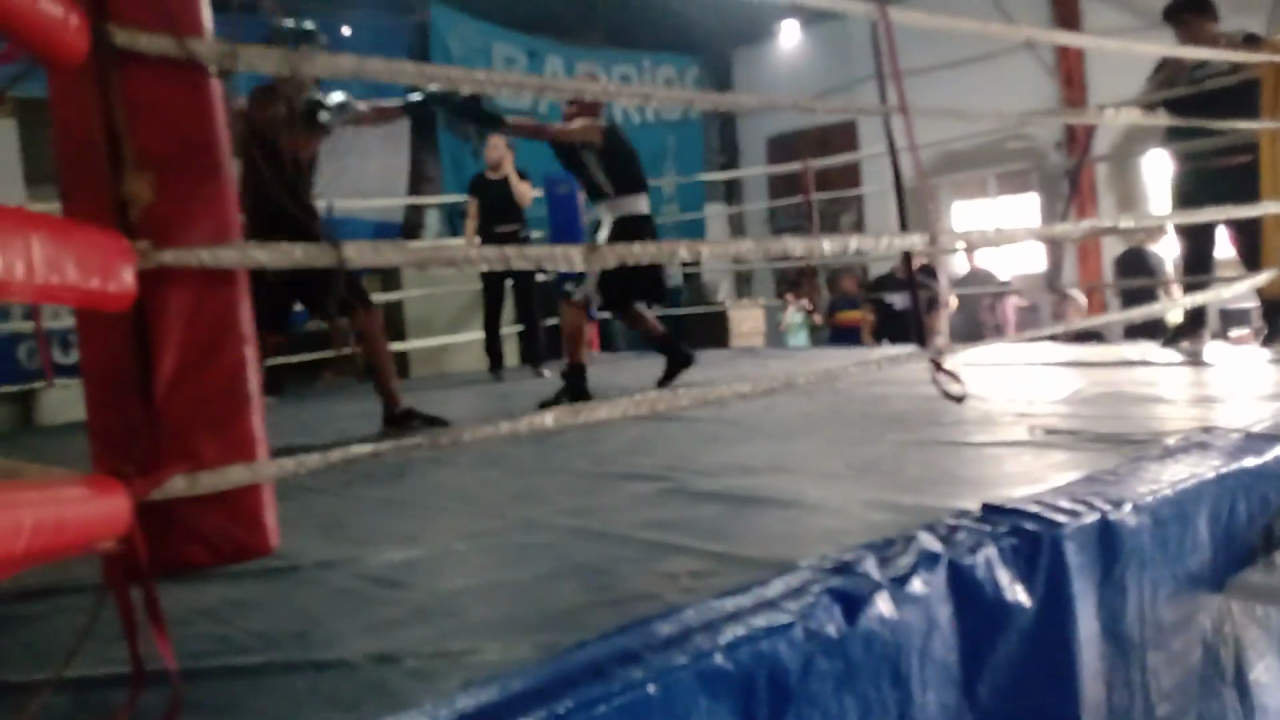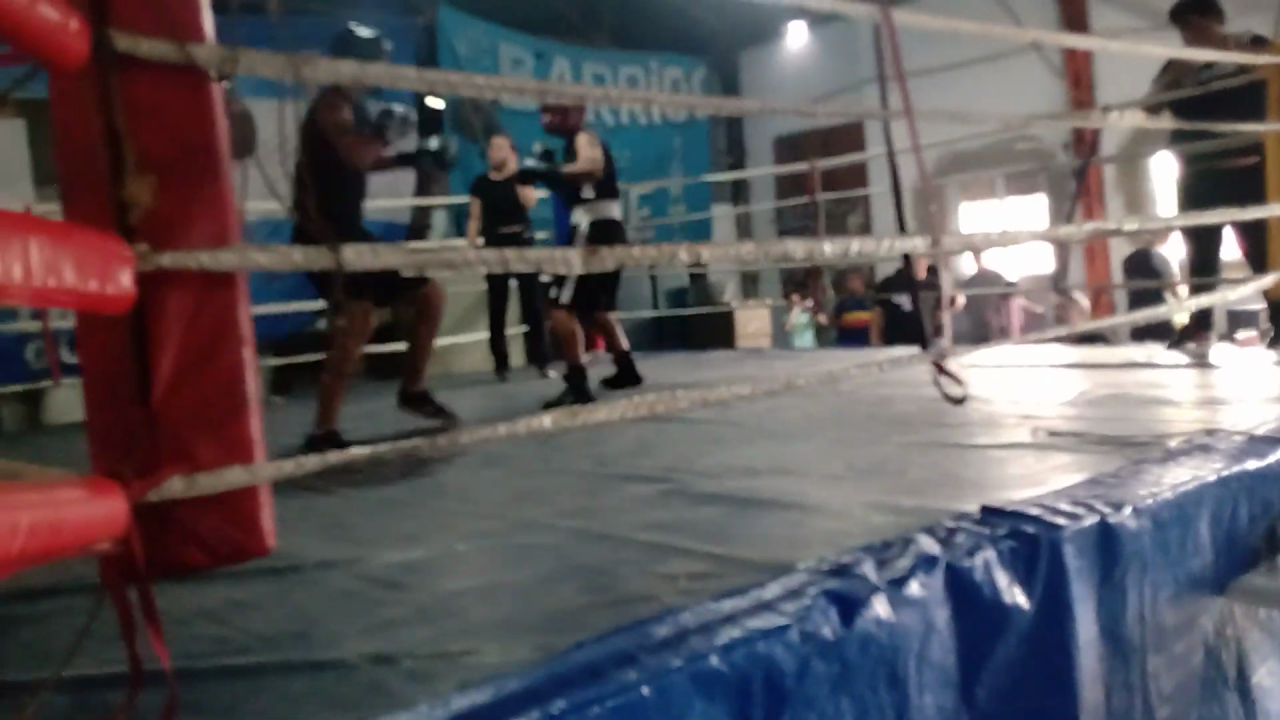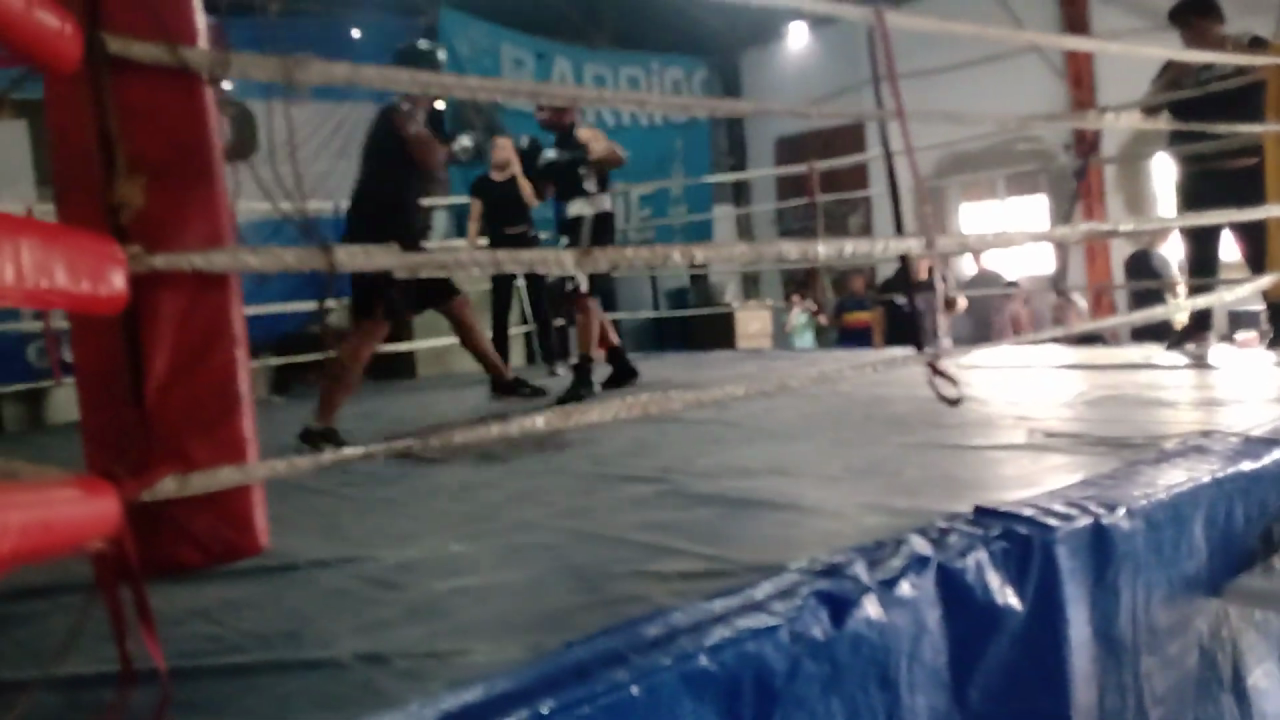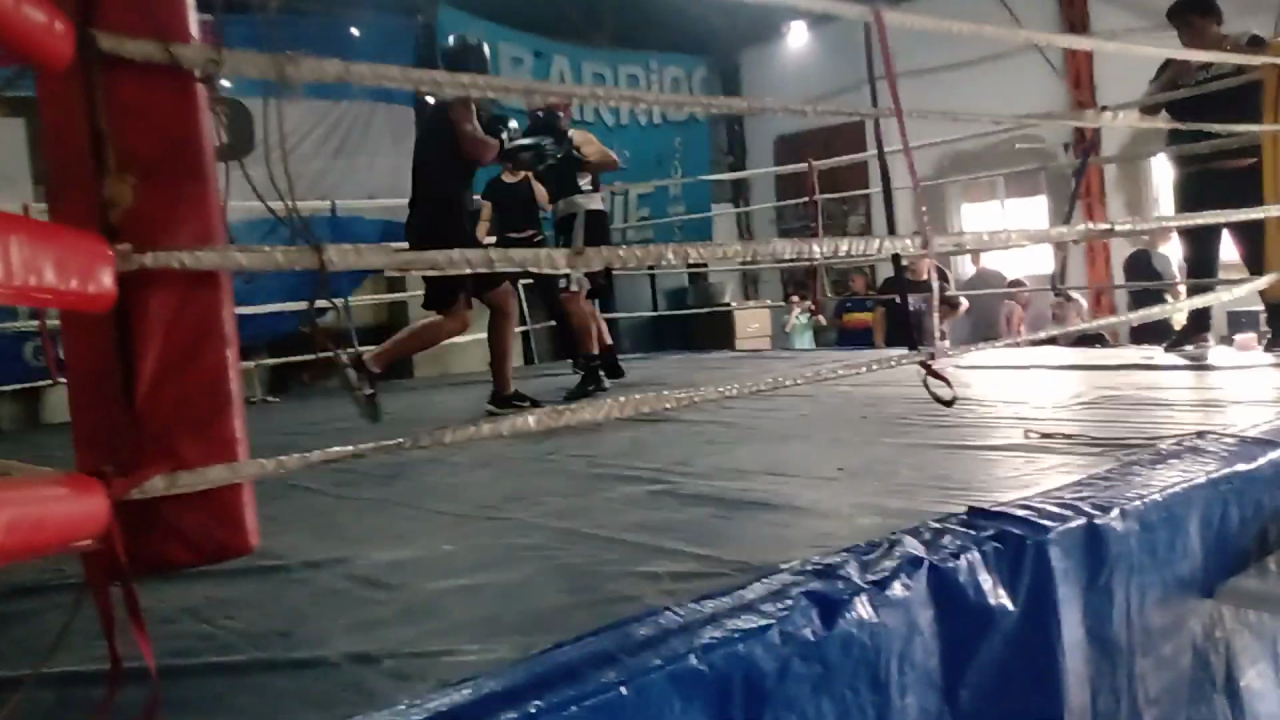
dt=0.2s
person 1, frame 1
left shoulder: (311, 103)
right shoulder: (264, 102)
left elbow: (366, 115)
right elbow: (297, 150)
right wrist: (325, 117)
left hip: (300, 229)
right hip: (272, 231)
left knee: (366, 316)
left ankle: (396, 412)
person 1, frame 2
left shoulder: (354, 107)
right shoulder: (332, 104)
left elbow: (374, 161)
right elbow: (362, 156)
left wrist: (412, 157)
right wrist: (390, 129)
left hip: (348, 231)
right hip: (325, 234)
left knee: (430, 296)
right knee: (359, 317)
left ankle: (413, 389)
right ankle: (324, 431)
person 1, frame 3
left shoulder: (414, 114)
right shoulder: (403, 113)
right elbow: (432, 159)
right wrist: (445, 144)
left hip: (399, 236)
right hip: (379, 235)
left knee: (459, 309)
right knee: (372, 328)
left ankle: (504, 380)
right ankle: (321, 425)
person 1, frame 4
left shoulder: (442, 105)
right shoulder: (457, 102)
right elbow: (483, 153)
left wrist: (518, 150)
right wrist: (500, 135)
left hip: (447, 222)
right hip: (439, 224)
left knee: (504, 298)
right knee: (456, 316)
left ankle: (504, 391)
right ankle: (372, 363)
person 2, frame 1
left shoulder: (1242, 43)
right shoulder: (1173, 64)
left wrist: (1224, 44)
right wrist: (1168, 73)
left hip: (1240, 167)
right hip: (1193, 173)
right knee: (1194, 250)
right ankle: (1194, 321)
person 2, frame 2
left shoulder: (1248, 44)
right shoulder: (1180, 65)
right elbow: (1150, 107)
left wrist: (1230, 47)
right wrist: (1175, 75)
left hip: (1246, 170)
right hip: (1198, 175)
left knee: (1261, 247)
right knee: (1200, 252)
right ankle: (1199, 322)
person 2, frame 3
left shoulder: (1248, 45)
right shoulder: (1179, 66)
right elbow: (1148, 108)
left wrist: (1227, 49)
right wrist: (1173, 76)
left hip: (1245, 172)
right hip: (1197, 176)
left knee: (1261, 249)
right knee: (1199, 253)
right ankle: (1199, 324)
person 2, frame 4
left shoulder: (1246, 43)
right shoulder: (1176, 65)
right elbow: (1146, 108)
left wrist: (1223, 48)
right wrist: (1172, 76)
left hip: (1243, 171)
right hip: (1194, 177)
right knee: (1197, 254)
right ankle: (1197, 325)
person 3, frame 1
left shoulder: (593, 130)
right shoulder: (602, 137)
left elbow: (546, 131)
right wrist: (567, 155)
left hip: (620, 226)
right hip: (635, 225)
left knee: (574, 300)
right knee: (626, 304)
left ankle: (576, 384)
right ankle: (676, 351)
person 3, frame 2
left shoulder: (584, 139)
right shoulder: (572, 146)
left elbow: (593, 169)
right elbow: (572, 190)
left wrist: (547, 171)
right wrist: (550, 174)
left hip: (596, 230)
right hip: (602, 230)
left knee: (561, 306)
right knee: (593, 308)
left ankle: (577, 383)
right ankle: (626, 369)
person 3, frame 3
left shoulder: (583, 135)
right shoulder: (558, 145)
left elbow: (617, 156)
right elbow: (544, 189)
left wrist: (571, 160)
right wrist: (535, 164)
left hip: (591, 219)
right hip: (575, 222)
left knee: (584, 295)
right knee: (586, 298)
left ankle: (584, 375)
right ankle: (621, 364)
person 3, frame 4
left shoulder: (576, 138)
left elbow: (612, 162)
left wrist: (572, 161)
left hip: (585, 217)
right hip: (569, 220)
left knee: (571, 293)
right knee: (582, 295)
left ankle: (593, 371)
right ankle: (609, 360)
person 4, frame 1
left shoulder: (519, 176)
right shoulder: (478, 182)
left elbow: (525, 201)
right elbow: (472, 218)
left wrist: (510, 170)
right wrist: (469, 246)
left hip: (518, 242)
right hip: (491, 245)
left knee: (527, 303)
right knee: (492, 306)
left ankle: (536, 360)
right ankle: (495, 364)
person 4, frame 2
left shoulder: (521, 177)
right shoulder: (480, 183)
left elbow: (530, 202)
right elbow: (475, 218)
left wrist: (514, 170)
right wrist: (471, 247)
left hip: (522, 243)
right hip: (495, 246)
left knee: (532, 303)
right knee: (497, 307)
left ankle: (541, 360)
right ankle: (501, 364)
person 4, frame 3
left shoulder: (523, 178)
right shoulder: (481, 184)
left elbow: (533, 201)
right elbow: (475, 219)
left wrist: (517, 170)
right wrist: (471, 248)
left hip: (526, 242)
right hip: (499, 246)
left knee: (540, 302)
right knee: (500, 307)
left ankle: (550, 358)
right ankle: (501, 363)
person 4, frame 4
left shoulder: (533, 179)
right shoulder: (493, 186)
left elbow: (547, 205)
right elbow: (485, 221)
left wrist: (531, 175)
left hip: (535, 246)
right hip: (507, 249)
left knee: (554, 303)
left ankle: (576, 354)
